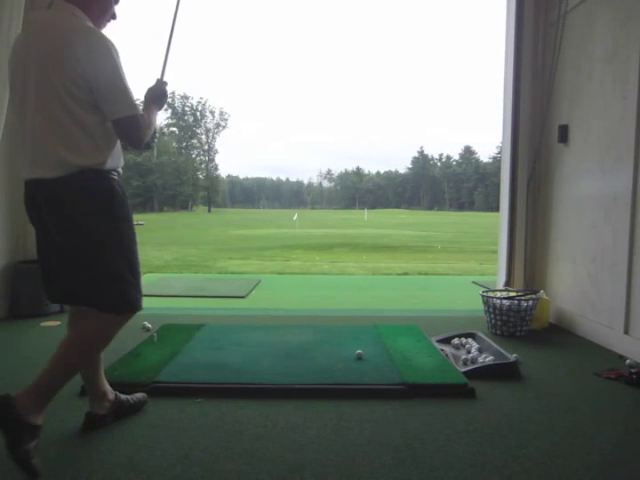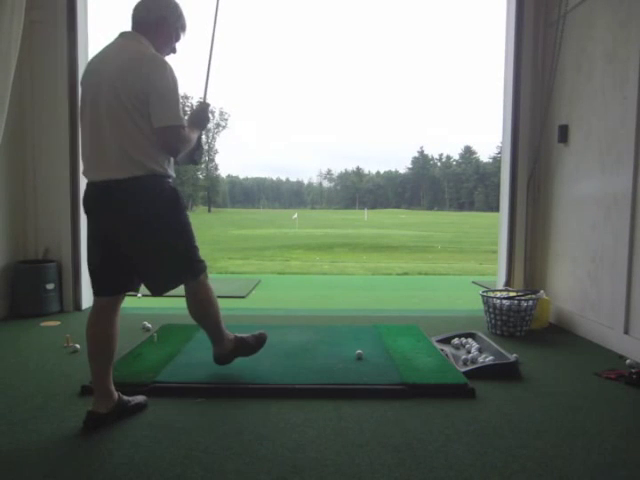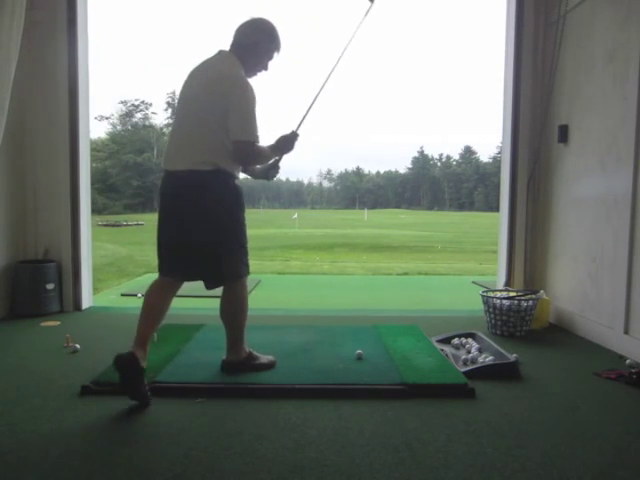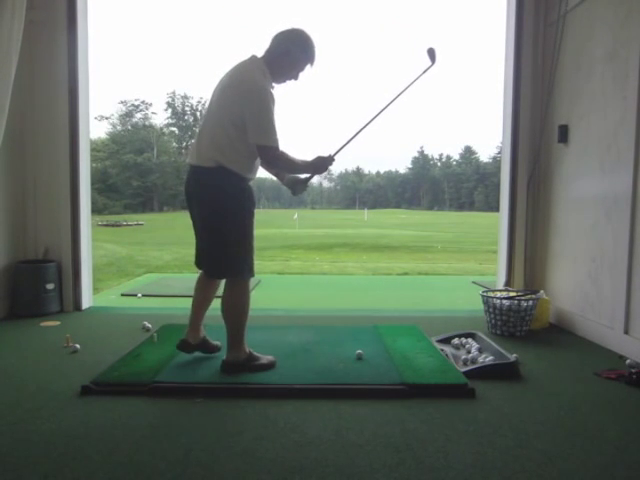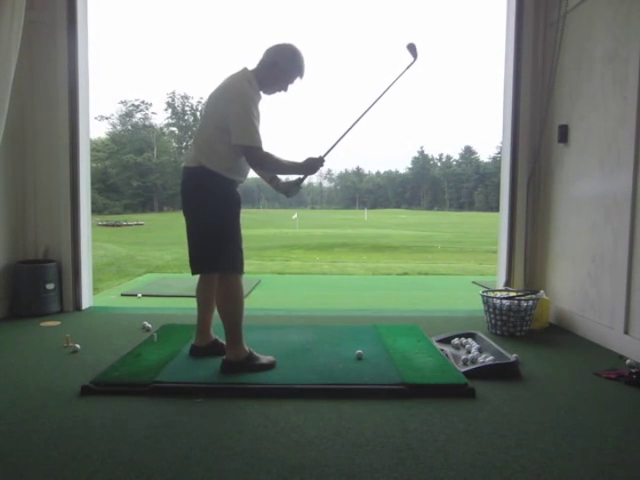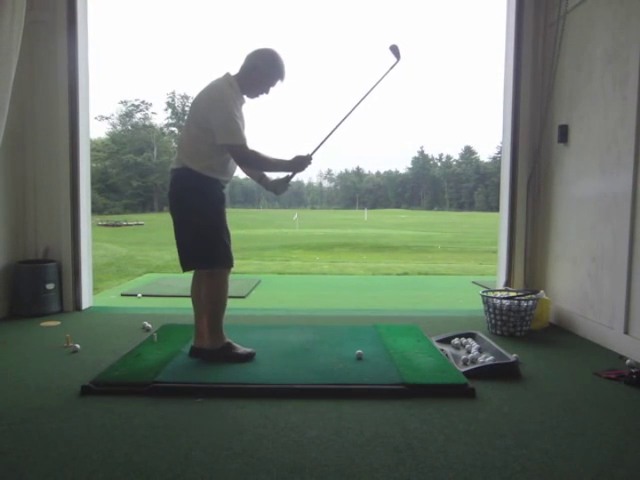
dt=0.5s
person 1, frame 1
right shoulder: (90, 40)
right elbow: (135, 133)
left wrist: (106, 131)
right wrist: (153, 106)
left hip: (41, 187)
right hip: (86, 188)
left knee: (86, 305)
right knee: (114, 306)
left ankle: (101, 399)
person 1, frame 2
left shoulder: (96, 63)
right shoulder: (155, 67)
right elbow: (173, 142)
left wrist: (182, 133)
right wrist: (195, 127)
left hip: (101, 191)
right hip: (145, 191)
left knee: (107, 297)
right knee: (193, 275)
left ankle: (103, 399)
right ankle: (224, 344)
person 1, frame 3
left shoulder: (200, 72)
right shoulder: (238, 84)
right elbow: (246, 152)
left wrist: (255, 169)
right wrist: (277, 150)
left hip: (175, 182)
right hip: (211, 188)
left knee: (170, 275)
right knee: (235, 276)
left ankle: (137, 354)
right ankle: (236, 353)
person 1, frame 4
left shoulder: (243, 73)
right shoulder: (257, 87)
right elbow: (270, 155)
left wrist: (287, 179)
right wrist: (311, 166)
left hip: (203, 178)
right hip: (223, 183)
left knee: (213, 265)
right knee: (236, 272)
left ankle: (194, 334)
right ankle: (236, 353)
person 1, frame 5
left shoulder: (241, 87)
right shoulder: (242, 93)
left elbow: (249, 155)
right elbow: (255, 157)
left wrist: (279, 183)
right wrist: (301, 168)
left hip: (205, 184)
right hip: (211, 186)
left knee: (213, 267)
right knee: (229, 270)
left ankle: (204, 339)
right ankle: (236, 352)
person 1, frame 6
left shoulder: (228, 95)
right shoulder: (222, 96)
left elbow: (238, 155)
right elbow: (242, 155)
left wrist: (268, 182)
right wrist: (289, 165)
left hip: (198, 187)
right hip: (195, 187)
left knee: (207, 266)
right knee: (218, 265)
left ankle: (202, 339)
right ankle: (215, 342)
